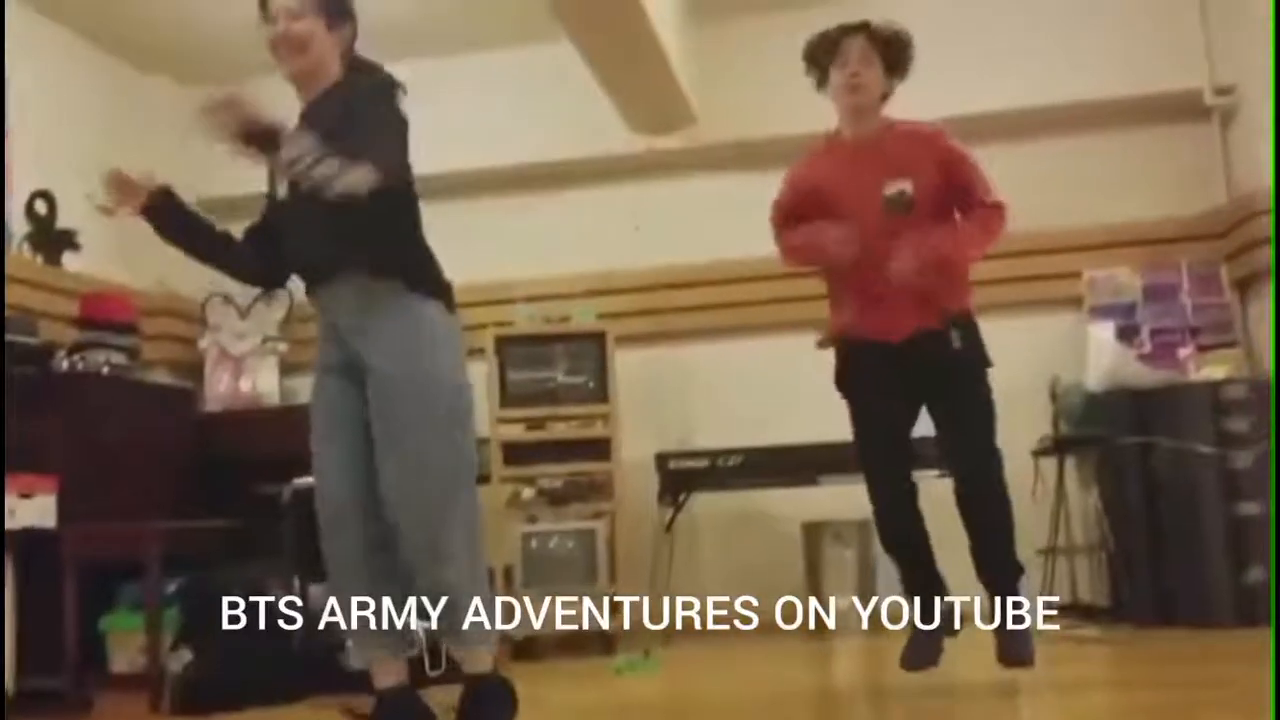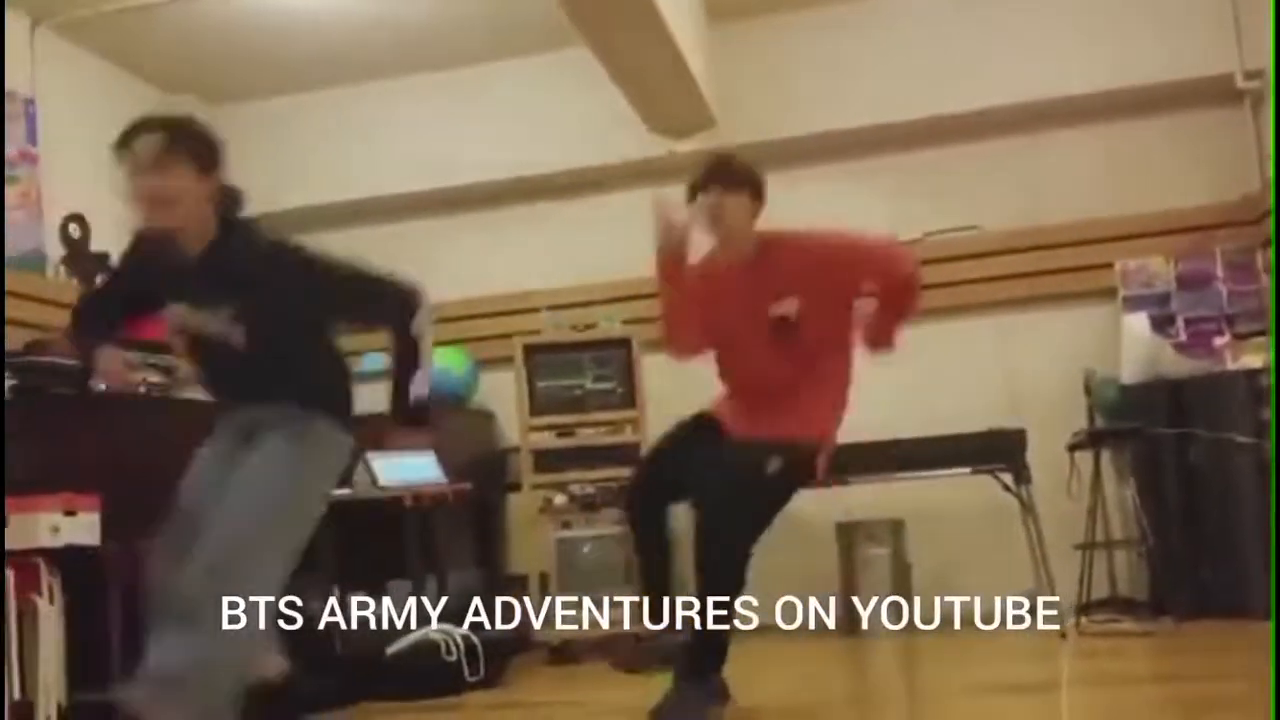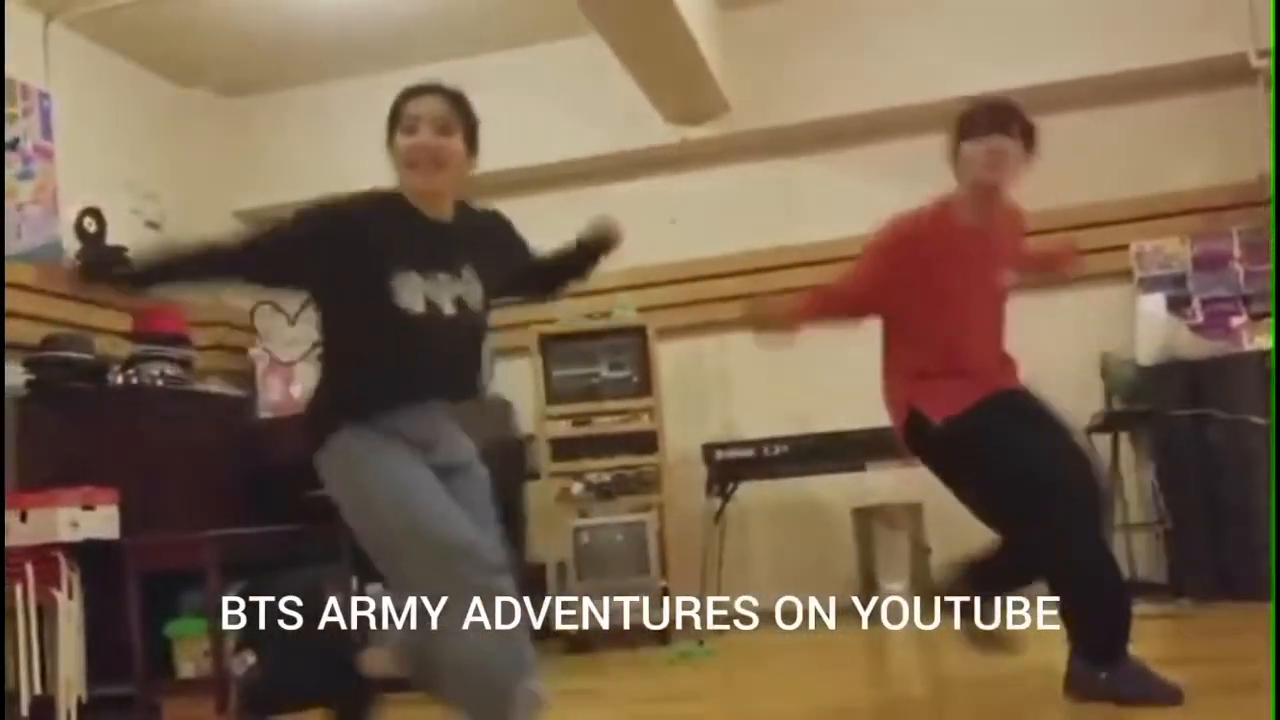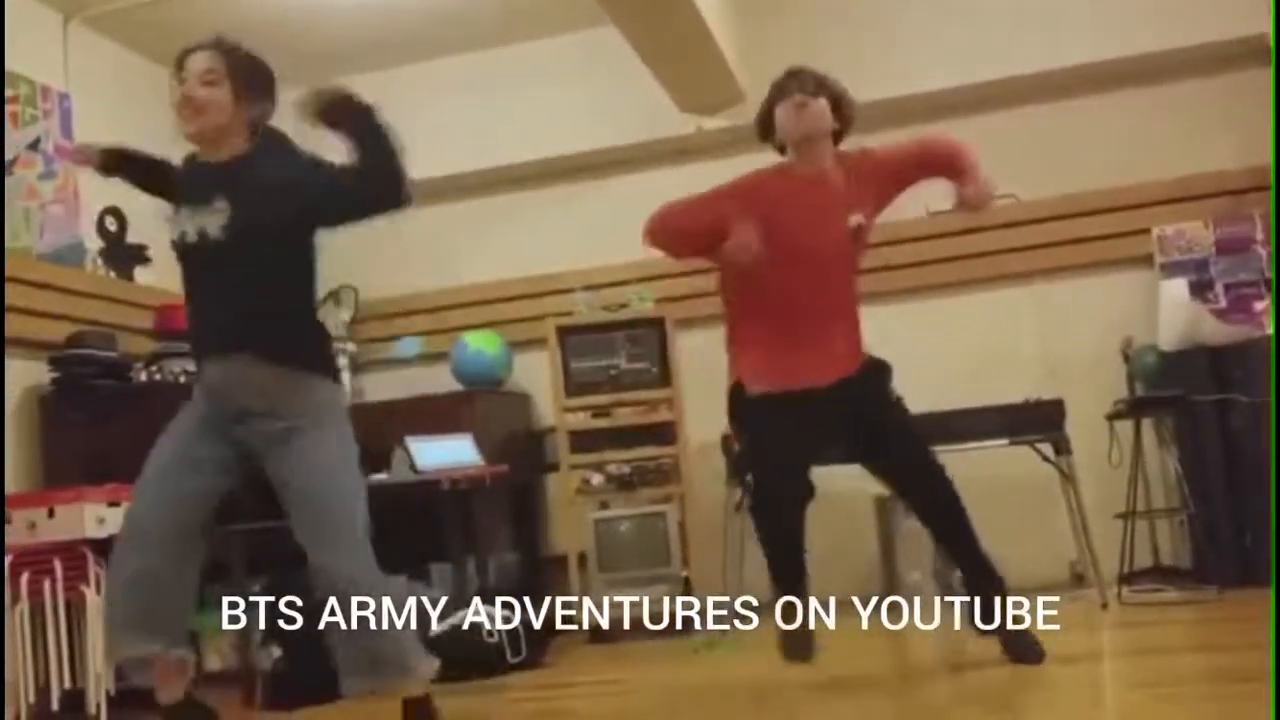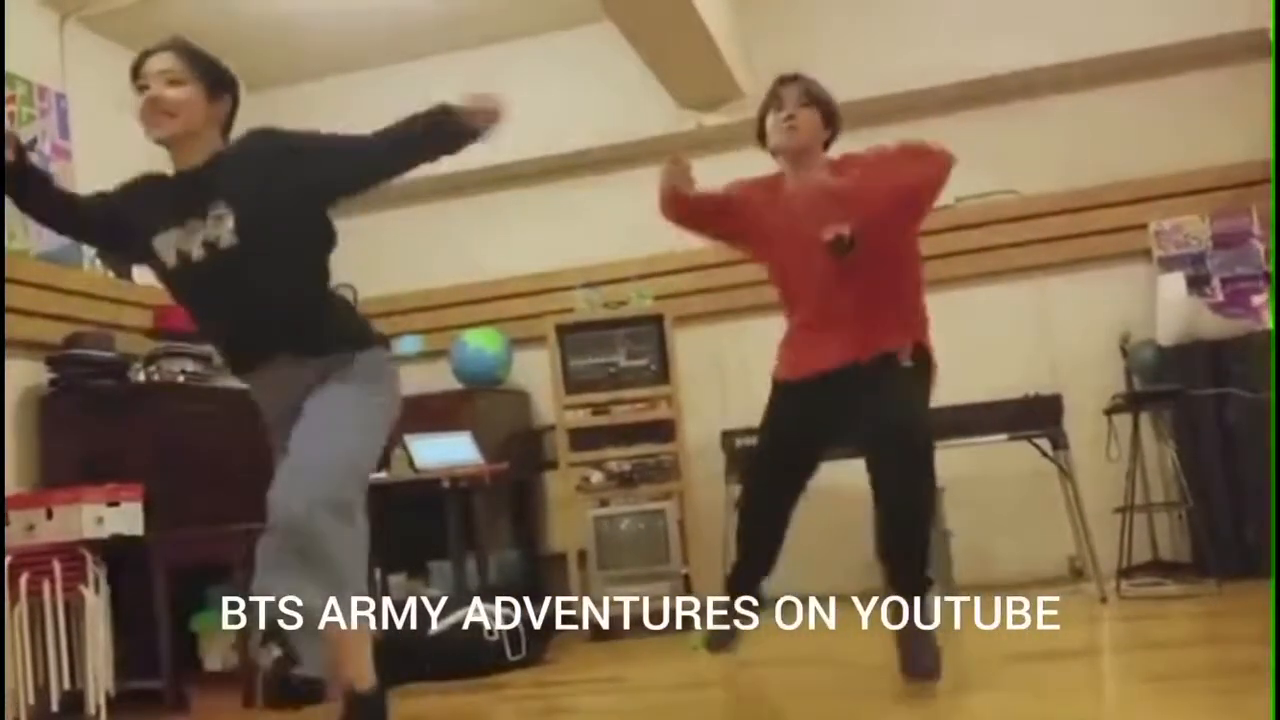
dt=1s
person 1, frame 1
left shoulder: (366, 105)
right shoulder: (300, 136)
left elbow: (368, 178)
right elbow: (263, 265)
left wrist: (261, 130)
right wrist: (159, 205)
left hip: (401, 316)
right hip: (339, 329)
left knee: (427, 511)
right knee: (347, 521)
person 1, frame 2
left shoulder: (265, 263)
right shoulder: (153, 258)
left elbow: (404, 308)
right elbow: (91, 317)
left wrist: (408, 406)
right wrist: (102, 355)
left hip: (307, 425)
right hip: (240, 424)
left knee: (223, 580)
right knee: (175, 566)
right ankle: (252, 670)
person 1, frame 3
left shoulder: (487, 234)
right shoulder: (348, 224)
left elbow: (530, 281)
right elbow: (231, 261)
left wrist: (588, 249)
right wrist: (116, 275)
left hip: (437, 428)
right hip: (362, 434)
left knee: (468, 574)
right knee: (473, 572)
person 1, frame 4
left shoulder: (278, 172)
right shoulder: (201, 175)
left elbow: (384, 189)
left wrist: (351, 117)
right wrist: (119, 160)
left hip: (296, 393)
right hip: (217, 392)
left knee: (344, 568)
right knee: (146, 544)
person 1, frame 5
left shoulder: (273, 159)
right shoulder: (146, 205)
left elbow: (379, 153)
right elbow: (69, 215)
left wrist: (457, 120)
left hip: (349, 373)
right hip: (277, 397)
left knee: (301, 513)
right knee: (309, 553)
person 2, frame 1
left shoulder: (929, 144)
right shoulder: (812, 167)
left elbow: (988, 212)
right elbow: (786, 234)
left wrist: (926, 253)
right wrist: (825, 241)
left hip: (940, 323)
right hip: (864, 338)
left knee: (977, 468)
right knee: (885, 479)
right ankle: (930, 611)
person 2, frame 2
left shoulder: (806, 256)
right shoulder: (698, 276)
left elbow: (899, 269)
right elbow: (681, 343)
left wrist: (881, 329)
right wrist: (671, 256)
left hip: (792, 429)
right hip: (733, 418)
left knee: (720, 539)
right knee: (644, 493)
right ankle: (665, 627)
person 2, frame 3
left shoulder: (1008, 219)
right shoulder: (916, 234)
right elbow: (852, 294)
left wrist: (1045, 260)
right wrist: (790, 312)
left hip: (992, 388)
right hip: (938, 405)
left knee: (1078, 492)
right knee: (1048, 527)
left ankle: (972, 588)
right ankle: (1101, 660)
person 2, frame 4
left shoulder: (866, 171)
right shoulder: (750, 195)
left elbow: (933, 150)
right elbow: (663, 228)
left wrist: (967, 174)
right wrist: (726, 238)
left hip: (844, 369)
right hip: (767, 381)
left knee: (923, 480)
right knee: (780, 500)
left ankle: (991, 602)
right ankle: (796, 608)
person 2, frame 5
left shoulder: (871, 173)
right shoulder: (758, 201)
left elbow: (935, 163)
right elbow: (695, 211)
left wrist: (844, 193)
right wrist: (678, 190)
left hip: (887, 356)
right hip: (808, 365)
left knee: (903, 453)
right knee: (763, 492)
left ankle: (911, 616)
right ankle: (743, 597)
